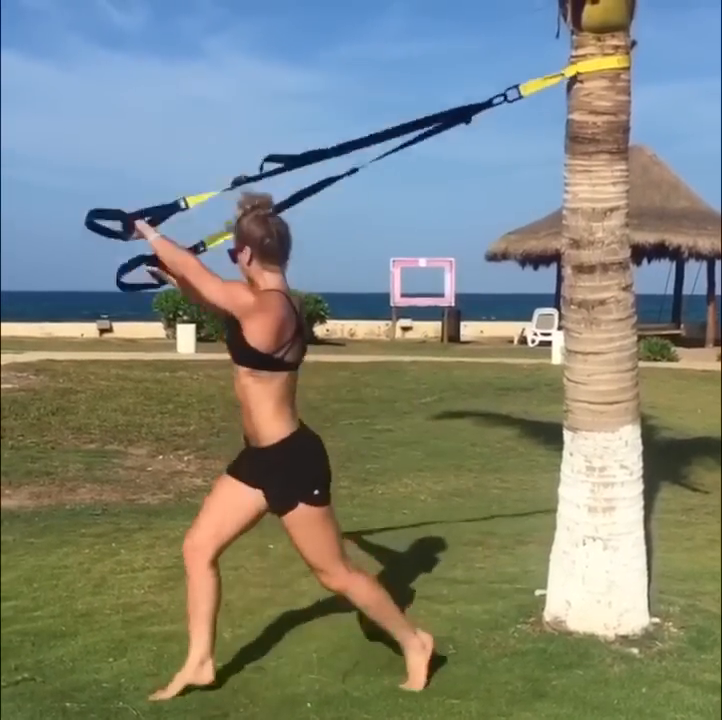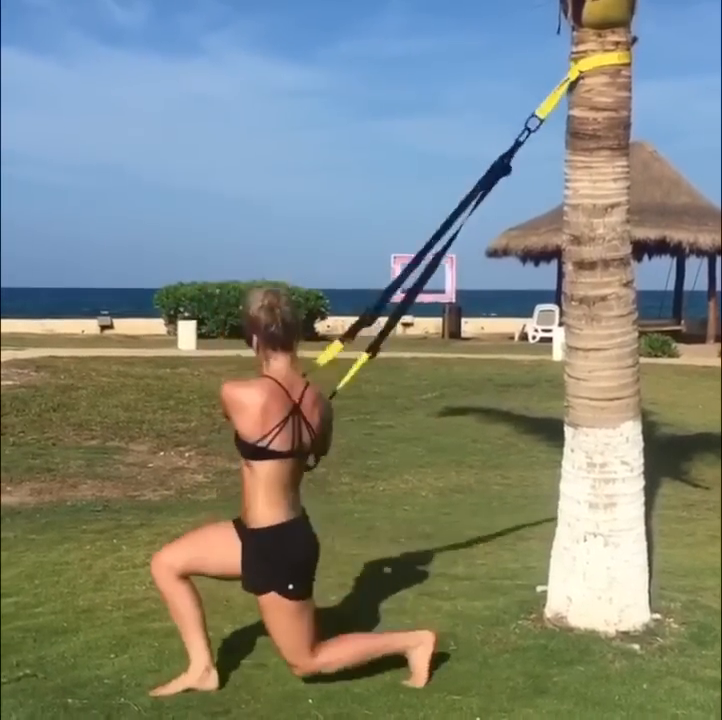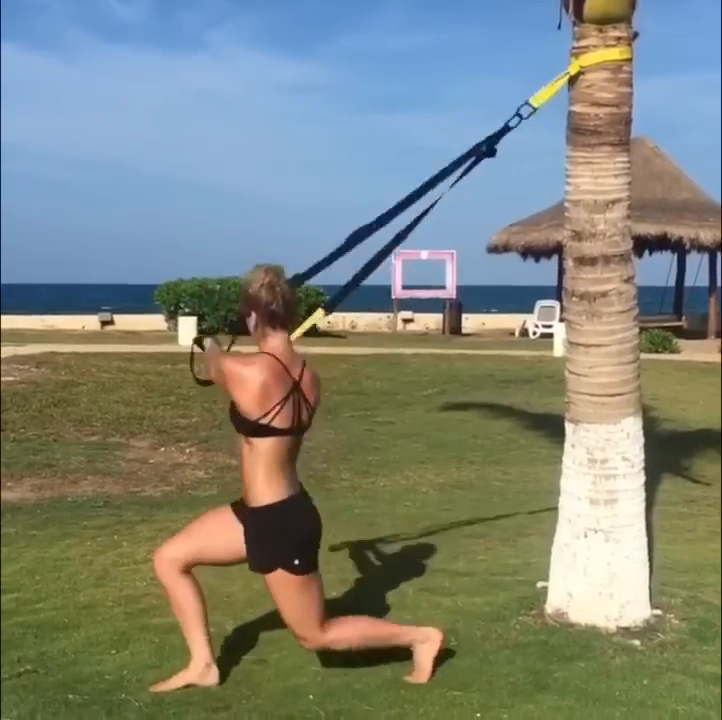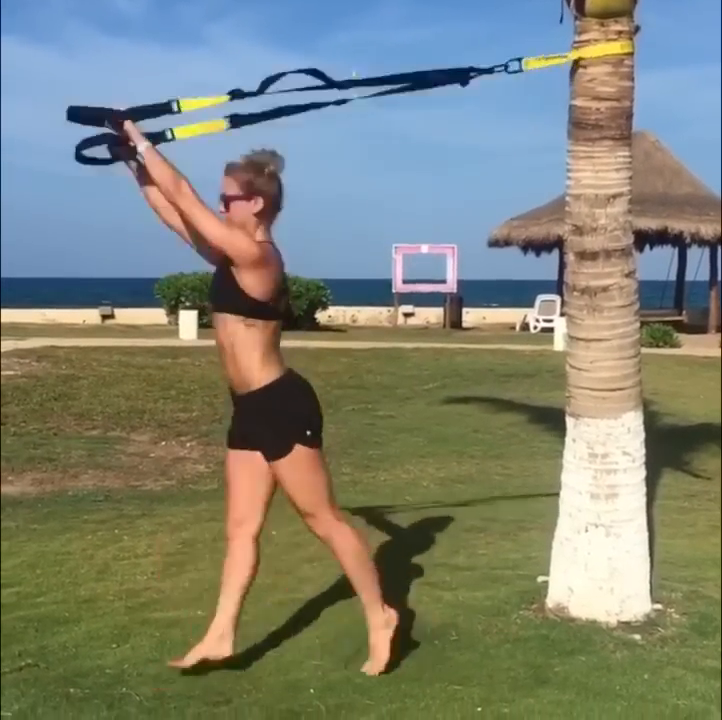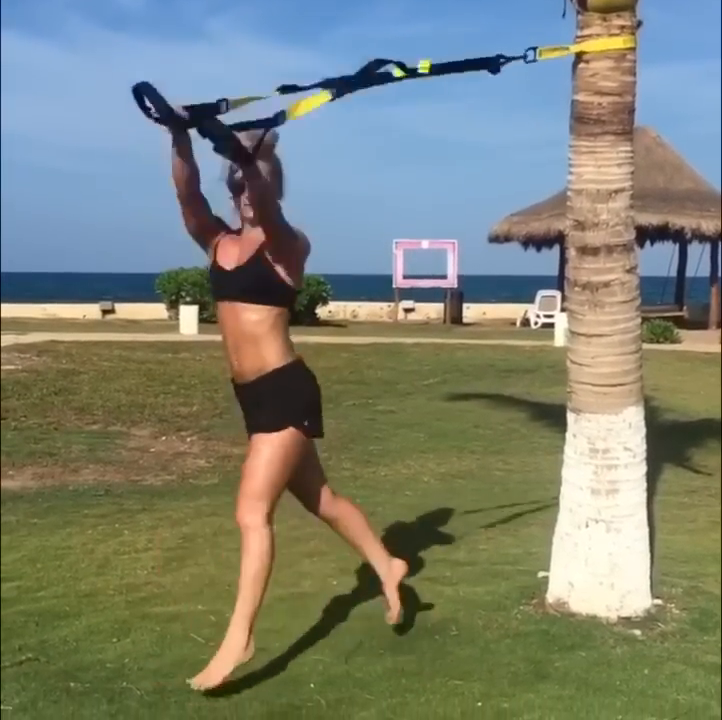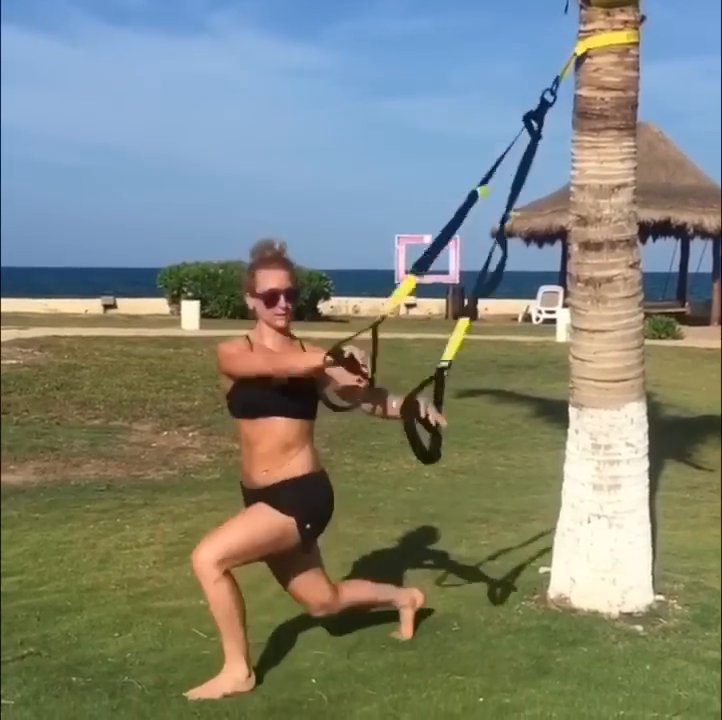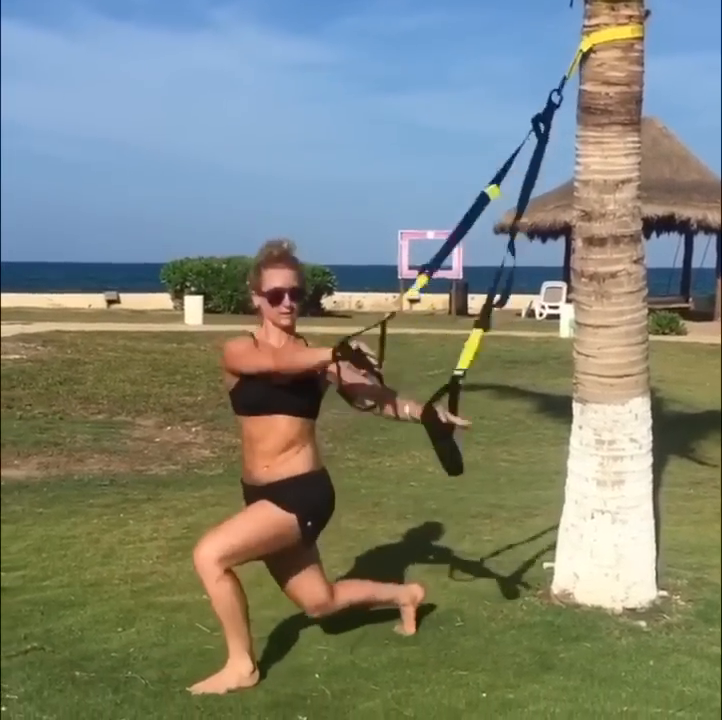
dt=0.2s
person 1, frame 1
left shoulder: (260, 305)
right shoulder: (273, 303)
left elbow: (192, 270)
right elbow: (205, 285)
left wrist: (147, 232)
right wrist: (166, 261)
left hip: (291, 459)
right hip: (261, 455)
left knee: (333, 573)
right knee: (197, 548)
left ankle: (415, 644)
right ankle: (199, 662)
person 1, frame 2
left shoulder: (244, 397)
right shoulder: (316, 398)
left hip: (276, 544)
right hip: (273, 531)
left knee: (306, 660)
right knee: (165, 565)
left ankle: (415, 642)
right ankle: (201, 668)
person 1, frame 3
left shoulder: (245, 372)
right shoulder: (308, 376)
left elbow: (216, 364)
left wrist: (211, 348)
left hip: (277, 521)
right hip: (272, 511)
left knee: (315, 634)
right knee: (168, 559)
left ankle: (421, 637)
right ankle: (202, 664)
person 1, frame 4
left shoulder: (254, 253)
right shoulder: (239, 257)
left elbow: (187, 200)
right elbow: (181, 215)
left wrist: (138, 141)
right wrist: (141, 173)
left hip: (281, 406)
right hip: (252, 409)
left knee: (322, 519)
right knee: (242, 528)
left ankle: (379, 615)
right ankle: (220, 635)
person 1, frame 5
left shoulder: (287, 246)
right shoulder: (218, 242)
left elbow: (268, 209)
right elbow: (188, 199)
left wrist: (252, 162)
right wrist: (181, 143)
left hip: (285, 396)
right hip: (253, 398)
left knee: (251, 512)
right knee: (320, 500)
left ankle: (238, 641)
right ankle: (386, 567)
person 1, frame 6
left shoulder: (313, 356)
right shoulder: (233, 352)
left elbow: (360, 395)
right elbow: (274, 365)
left wrist: (411, 407)
right wrist: (329, 360)
left hip: (302, 494)
right hip: (261, 498)
left knee: (208, 557)
right knee: (323, 602)
left ankle: (236, 670)
right ankle: (404, 599)
person 1, frame 7
left shoulder: (320, 357)
right shoulder: (238, 352)
left elbow: (375, 397)
right elbow: (276, 362)
left wrist: (428, 411)
right wrist: (333, 356)
left hip: (304, 492)
right hip: (260, 497)
left knee: (210, 554)
right knee: (320, 602)
left ankle: (241, 665)
right ankle: (404, 595)
